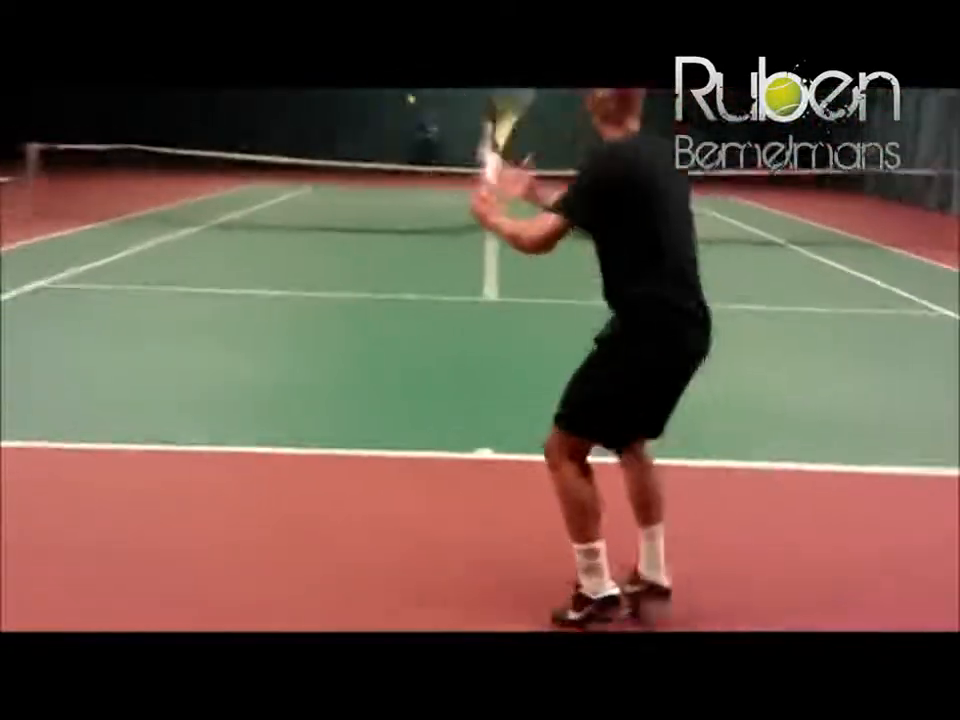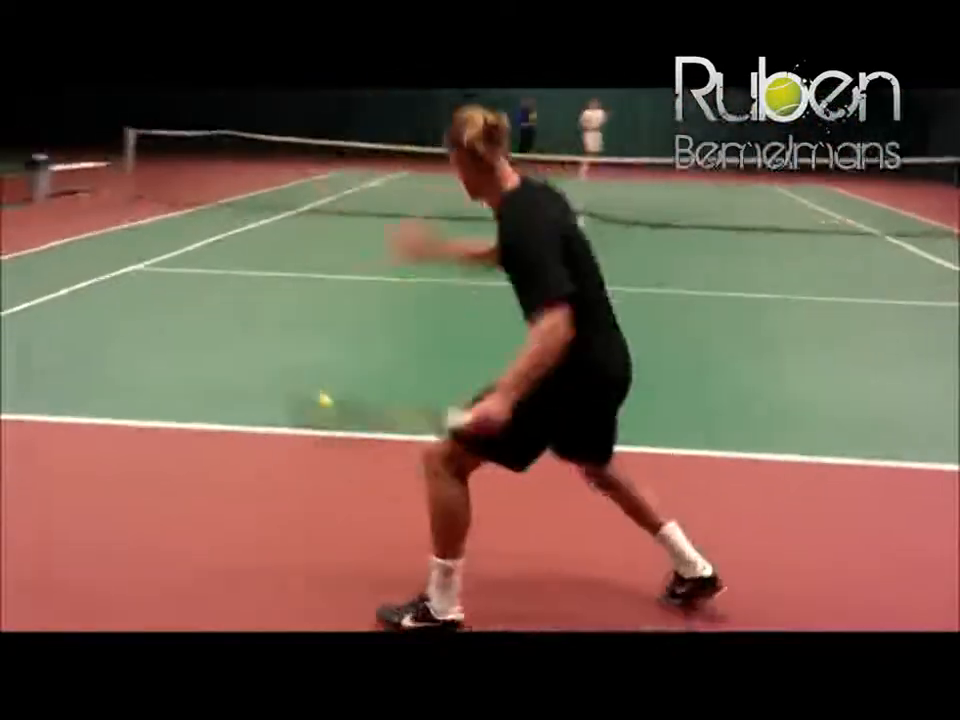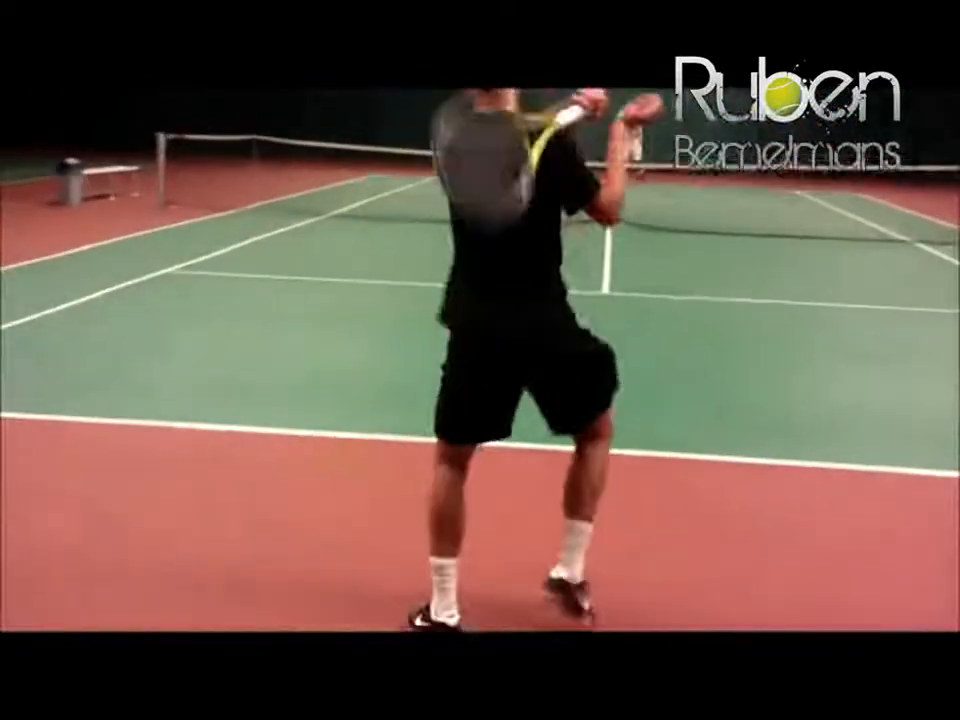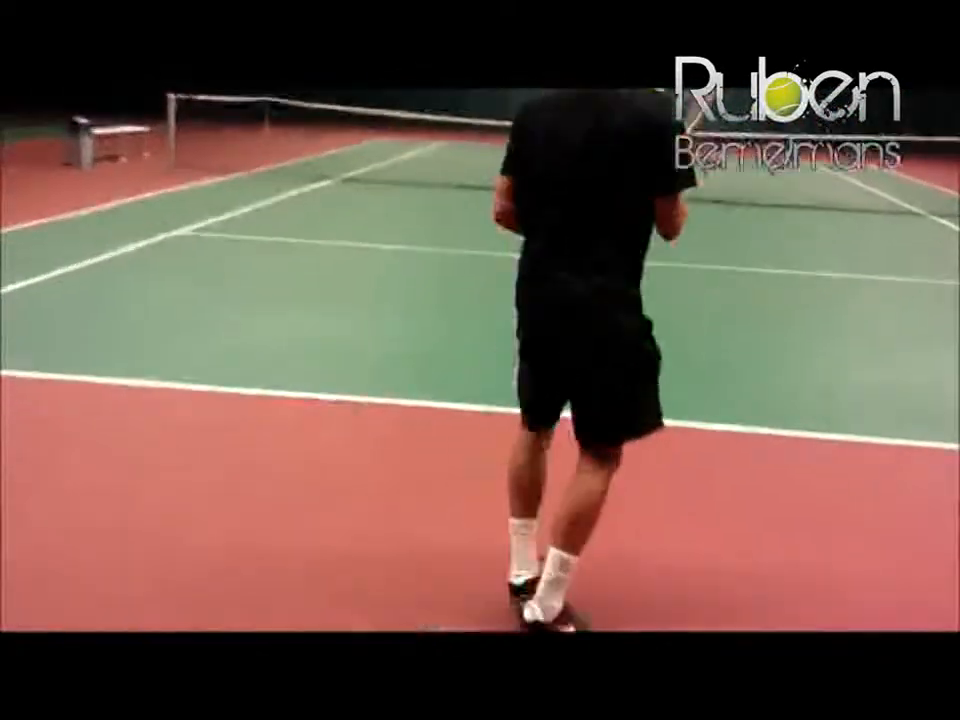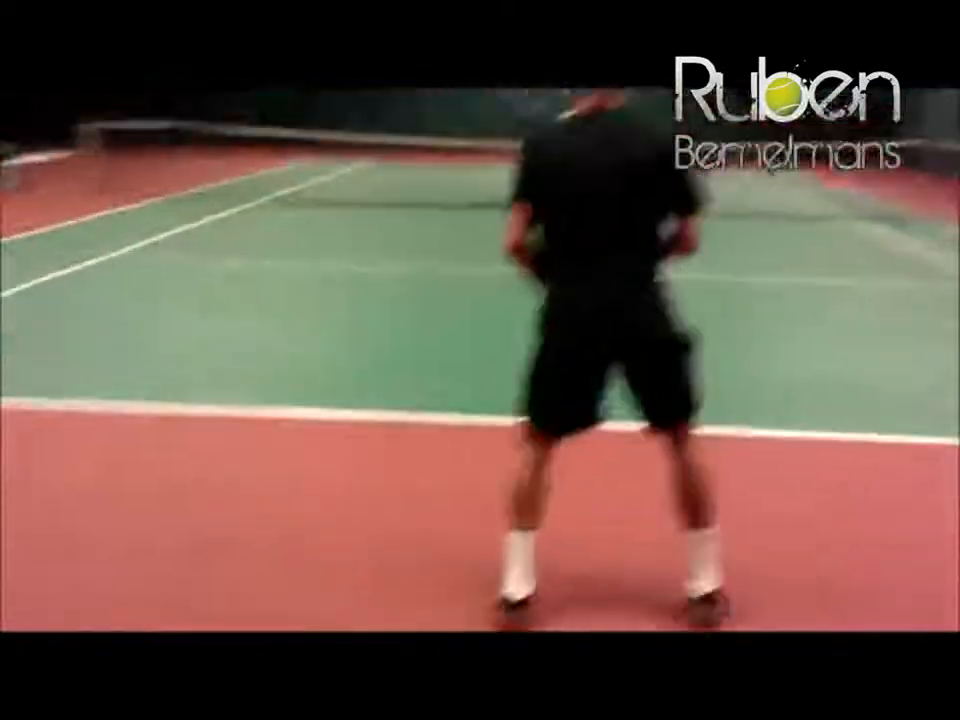
dt=0.5s
person 1, frame 1
left shoulder: (611, 161)
right shoulder: (661, 155)
left elbow: (540, 239)
left wrist: (490, 214)
right wrist: (537, 191)
left hip: (643, 330)
right hip: (685, 327)
left knee: (564, 451)
right knee: (630, 444)
left ankle: (597, 592)
right ankle: (653, 574)
person 1, frame 2
left shoulder: (524, 227)
right shoulder: (538, 196)
left elbow: (556, 326)
left wrist: (504, 396)
right wrist: (440, 250)
left hip: (572, 373)
right hip: (605, 364)
left knee: (445, 460)
right knee: (597, 467)
left ankle: (442, 606)
right ankle: (694, 569)
person 1, frame 3
right shoulder: (549, 140)
right elbow: (606, 210)
left wrist: (574, 109)
right wrist: (621, 130)
left hip: (476, 326)
right hip: (544, 321)
left knee: (452, 458)
right knee: (595, 433)
left ankle: (443, 610)
right ankle: (570, 571)
person 1, frame 4
left shoulder: (533, 114)
right shoulder: (653, 115)
left elbow: (505, 209)
right elbow: (670, 224)
left hip: (538, 295)
right hip: (606, 302)
left knee: (535, 429)
right knee: (600, 454)
left ankle: (523, 572)
right ankle: (544, 606)
person 1, frame 5
left shoulder: (542, 147)
right shoulder: (657, 145)
left elbow: (515, 243)
right elbow: (687, 241)
left hip: (570, 312)
right hip: (638, 312)
left knee: (538, 442)
right knee: (680, 439)
left ankle: (517, 585)
right ankle: (705, 585)
